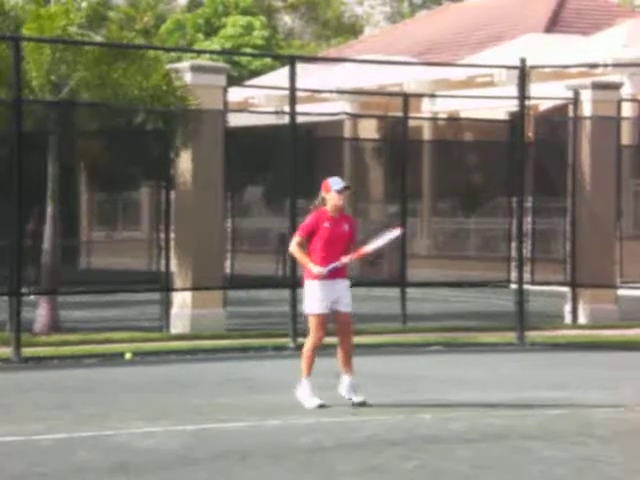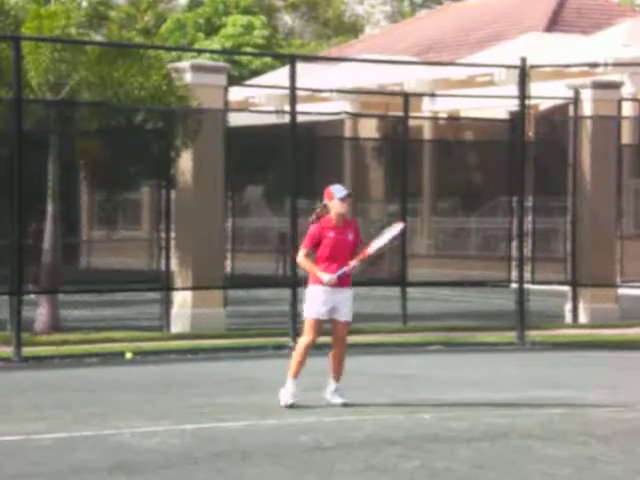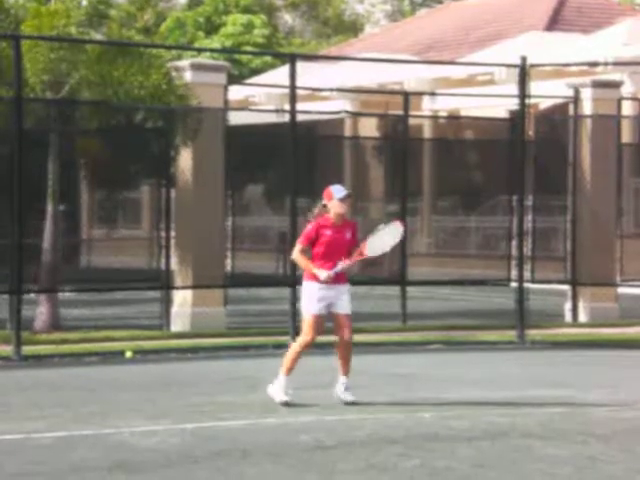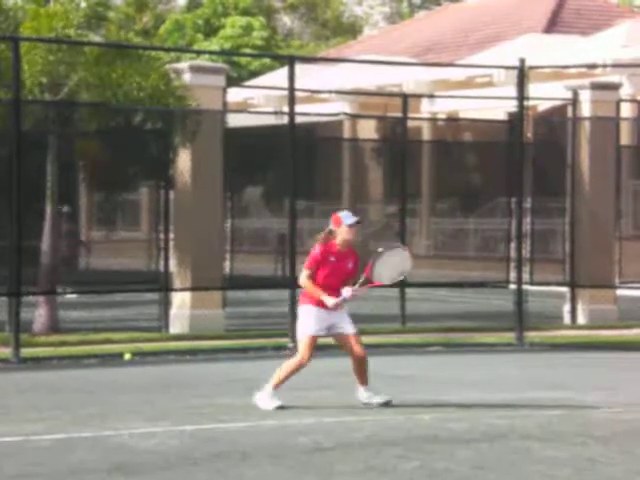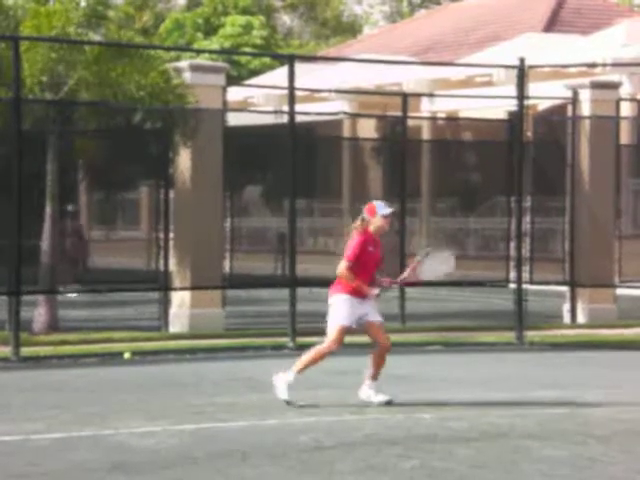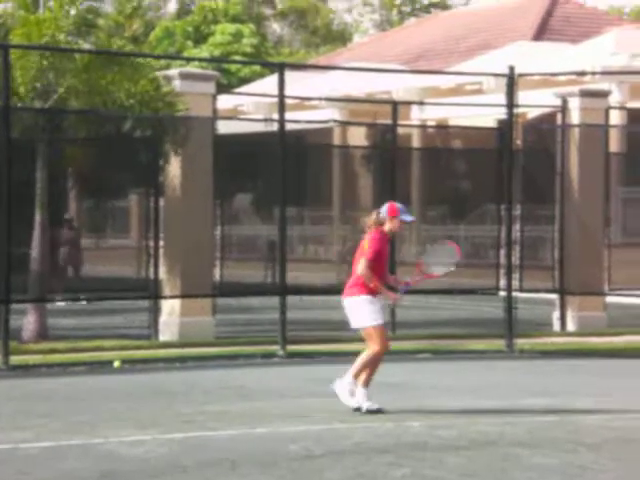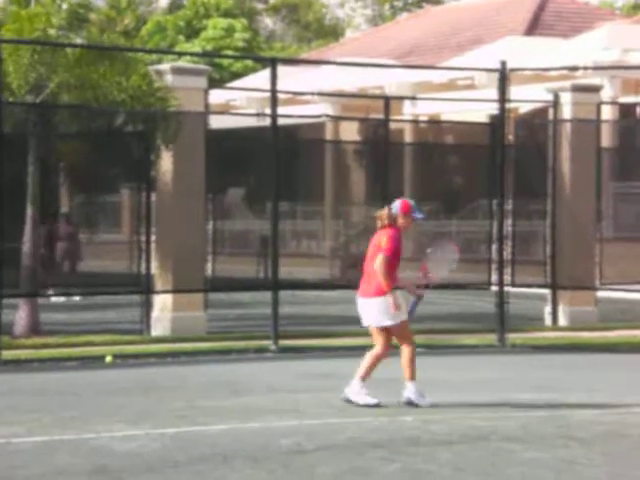
dt=0.2s
person 1, frame 1
left shoulder: (348, 221)
right shoulder: (315, 219)
right elbow: (294, 247)
left wrist: (349, 258)
right wrist: (311, 266)
left hip: (340, 282)
right hip: (317, 282)
left knee: (346, 334)
right knee: (316, 336)
left ankle: (348, 385)
right ankle: (305, 387)
person 1, frame 2
left shoulder: (353, 228)
right shoulder: (319, 227)
right elbow: (301, 257)
left wrist: (354, 263)
right wrist: (320, 274)
left hip: (344, 290)
right hip: (320, 288)
left knee: (340, 341)
right knee: (308, 339)
left ankle: (333, 388)
right ankle: (289, 387)
person 1, frame 3
left shoulder: (351, 227)
right shoulder: (316, 226)
right elbow: (296, 254)
left wrist: (349, 261)
right wrist: (316, 271)
left hip: (339, 286)
right hip: (315, 286)
left knee: (346, 338)
right knee: (308, 337)
left ankle: (343, 384)
right ankle: (280, 383)
person 1, frame 4
left shoulder: (352, 256)
right shoulder: (322, 250)
right elbow: (303, 280)
left wrist: (348, 291)
right wrist: (324, 298)
left hip: (337, 311)
right hip: (313, 308)
left knee: (359, 353)
right knee: (303, 357)
left ankle: (365, 391)
right ankle: (266, 393)
person 1, frame 5
left shoulder: (376, 242)
right shoulder: (359, 238)
right elbow: (342, 271)
left wrist: (382, 281)
right wrist: (366, 289)
left hip: (363, 300)
right hip: (344, 297)
left knee: (384, 343)
right knee: (331, 344)
left ankle: (369, 388)
right ankle: (286, 378)
person 1, frame 6
left shoulder: (381, 238)
right shoulder: (376, 237)
right elbow: (362, 269)
left wrist: (395, 281)
right wrist: (384, 291)
left hip: (364, 297)
right hip: (361, 296)
left knee: (377, 348)
right knee: (379, 346)
left ankle: (359, 395)
right ankle: (346, 382)
person 1, frame 7
left shoulder: (382, 234)
right shoulder: (391, 234)
right elbow: (379, 265)
left wrist: (405, 286)
right wrist: (391, 294)
left hip: (366, 297)
right hip: (380, 297)
left knee: (382, 347)
right knee: (408, 342)
left ankle: (356, 387)
right ankle: (411, 391)
